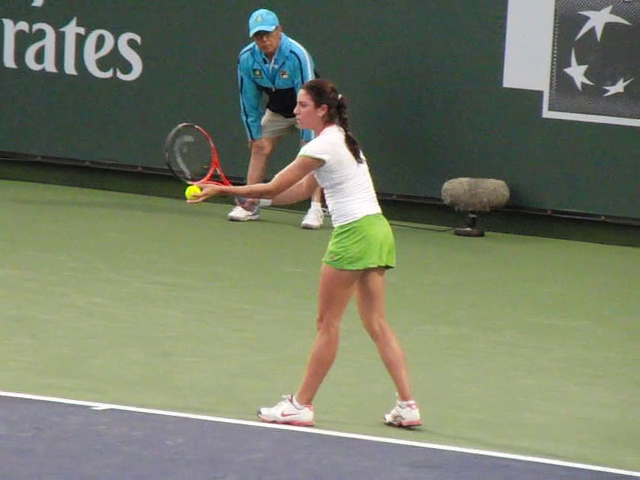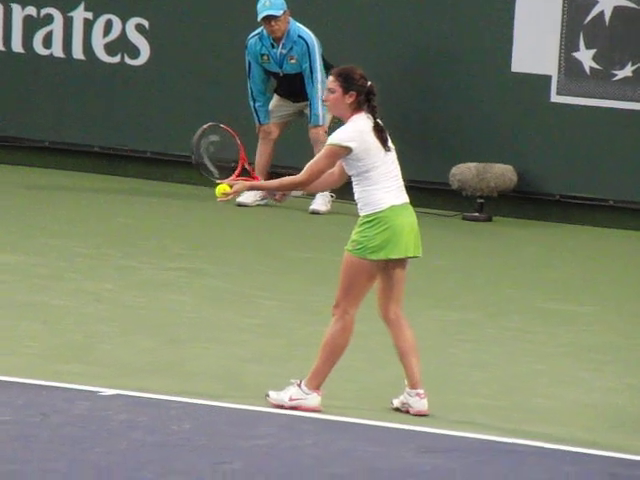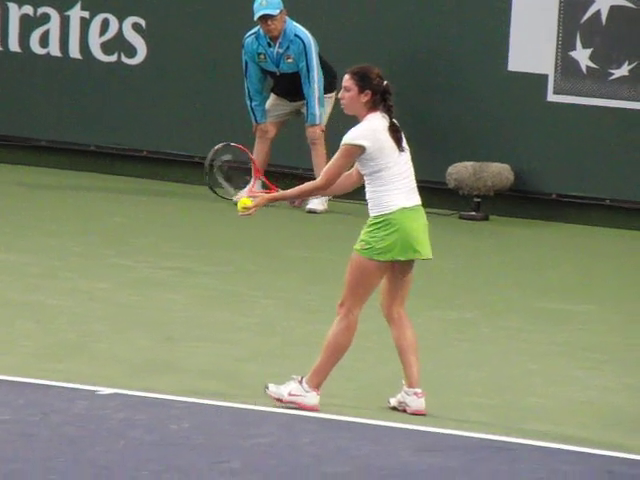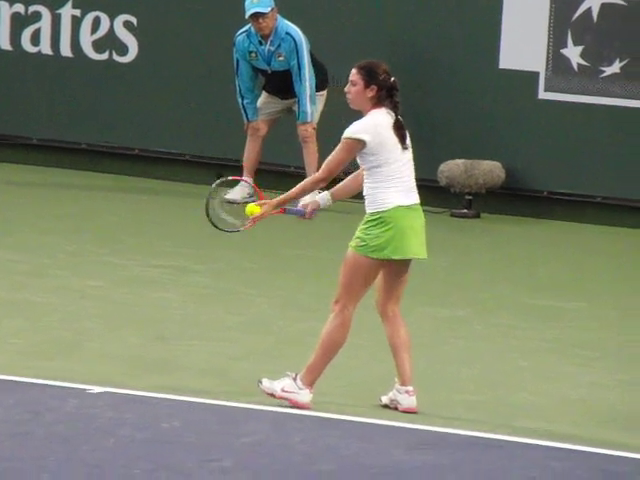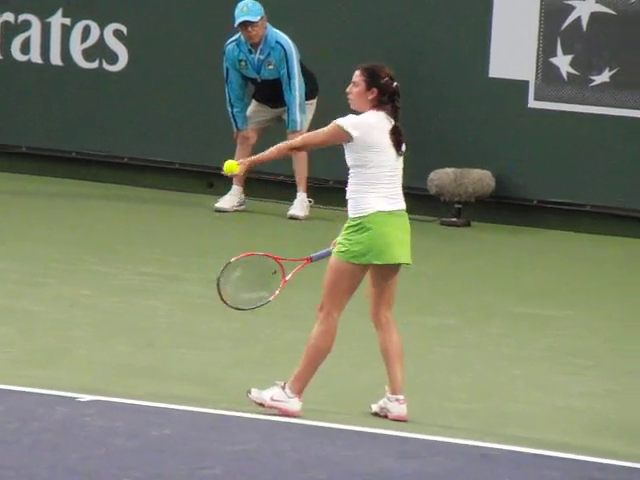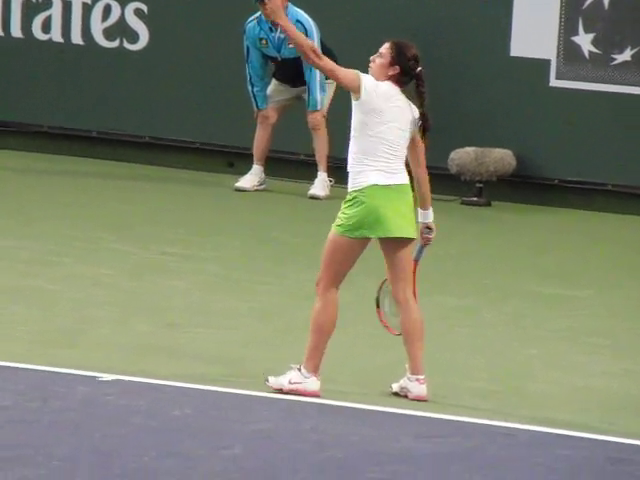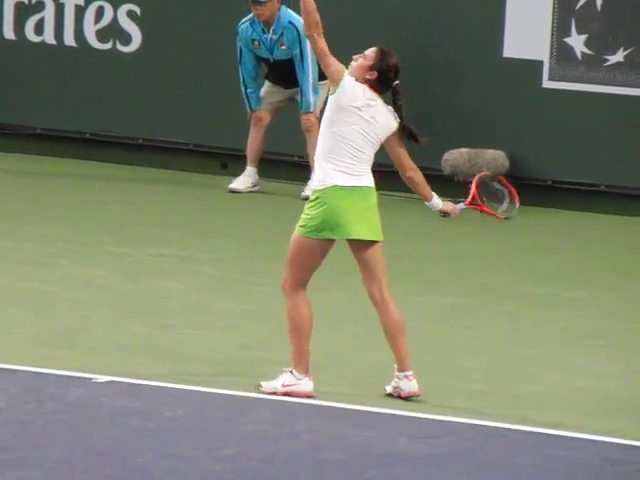
dt=0.7s
person 1, frame 1
left shoulder: (321, 146)
right shoulder: (341, 138)
left elbow: (273, 187)
right elbow: (303, 189)
left wrist: (221, 189)
right wrist: (259, 199)
left hip: (354, 233)
right hip: (376, 230)
left knee: (327, 323)
right knee: (376, 323)
left ankle: (300, 406)
right ankle: (407, 406)
person 1, frame 2
left shoulder: (348, 134)
right shoulder: (371, 125)
left elbow: (303, 179)
right elbow: (336, 176)
left wrist: (251, 185)
right wrist: (288, 188)
left hip: (379, 223)
right hip: (402, 219)
left knee: (343, 310)
right knee: (392, 311)
left ankle: (309, 390)
right ankle: (415, 394)
person 1, frame 3
left shoulder: (362, 133)
right shoulder: (387, 125)
left elbow: (322, 182)
right elbow: (355, 177)
left wrist: (271, 198)
right wrist: (306, 193)
left hip: (388, 224)
right hip: (412, 220)
left knee: (348, 309)
right knee: (394, 310)
left ankle: (309, 388)
right ankle: (413, 393)
person 1, frame 4
left shoulder: (364, 128)
right shoulder: (392, 123)
left elbow: (322, 175)
left wrist: (277, 202)
right wrist: (321, 200)
left hip: (385, 222)
right hip: (410, 219)
left knee: (342, 306)
right knee: (389, 308)
left ankle: (302, 385)
right ankle: (405, 391)
person 1, frame 5
left shoulder: (356, 124)
right shoulder: (391, 129)
left elbow: (296, 145)
left wrist: (249, 162)
right wrist: (348, 230)
left hip: (369, 226)
right hip: (396, 224)
left knee: (328, 312)
right knee: (383, 315)
left ankle: (292, 393)
right ankle: (396, 399)
person 1, frame 6
left shoulder: (369, 89)
right shoulder: (412, 111)
left elbow: (316, 57)
right elbow: (419, 169)
right wrist: (426, 215)
left hip: (368, 198)
right hip: (399, 199)
left knee: (327, 286)
right knee: (404, 293)
left ankle: (309, 374)
right ankle: (416, 379)
person 1, frame 7
left shoulder: (345, 88)
right shoulder: (388, 118)
left elbow: (315, 33)
right elbow: (407, 170)
right wrist: (436, 202)
left hip: (330, 198)
right hip: (364, 200)
left knee: (293, 286)
right knee: (380, 293)
left ankle: (300, 376)
right ankle: (406, 377)
person 2, frame 1
left shoulder: (297, 55)
right shoulder: (247, 58)
right elbow: (249, 99)
left wrist: (309, 137)
right wrist: (254, 133)
right hip: (277, 109)
right knee: (259, 148)
left ankle: (316, 209)
person 2, frame 2
left shoulder: (305, 40)
right shoulder: (254, 43)
left elbow: (316, 82)
right elbow: (256, 83)
left wrist: (317, 121)
right wrist: (262, 119)
left hip: (317, 93)
right hip: (285, 94)
left knee: (317, 136)
right knee: (266, 133)
left ankle: (323, 195)
right ankle: (258, 190)
person 2, frame 3
left shoulder: (302, 39)
right shoulder: (251, 42)
left elbow: (312, 81)
right elbow: (253, 83)
left wrist: (314, 120)
right wrist: (259, 117)
left hip: (317, 90)
right hip: (282, 92)
left knee: (314, 136)
right knee: (263, 133)
left ankle: (320, 194)
right ankle: (255, 187)
person 2, frame 4
left shoulder: (293, 37)
right shoulder: (242, 40)
left elbow: (304, 79)
right elbow: (244, 81)
left wrist: (305, 119)
right wrist: (250, 116)
left hip: (309, 87)
right hip: (274, 90)
left knee: (306, 134)
right knee: (254, 130)
left ankle: (312, 190)
right ankle: (246, 186)
person 2, frame 5
left shoulder: (282, 45)
right shoulder: (232, 49)
left elbow: (293, 88)
right elbow: (234, 89)
left wrist: (295, 127)
right wrist: (240, 124)
left hip: (298, 96)
right hip: (263, 98)
right knee: (244, 138)
left ankle: (301, 199)
right ankle: (236, 194)
person 2, frame 6
left shoulder: (303, 24)
right shoulder: (253, 27)
left elbow: (314, 67)
right elbow: (255, 69)
left wrist: (315, 107)
right wrist: (260, 104)
left hip: (317, 76)
right hip: (284, 78)
left knee: (316, 121)
right knee: (265, 118)
left ankle: (322, 178)
right ankle: (257, 173)
person 2, frame 7
left shoulder: (295, 26)
right shoulder: (245, 29)
left elbow: (307, 68)
right elbow: (248, 70)
left wrist: (308, 109)
right wrist: (253, 105)
left hip: (311, 79)
right hip: (276, 80)
left knee: (309, 122)
right knee: (258, 119)
right ankle: (250, 175)
